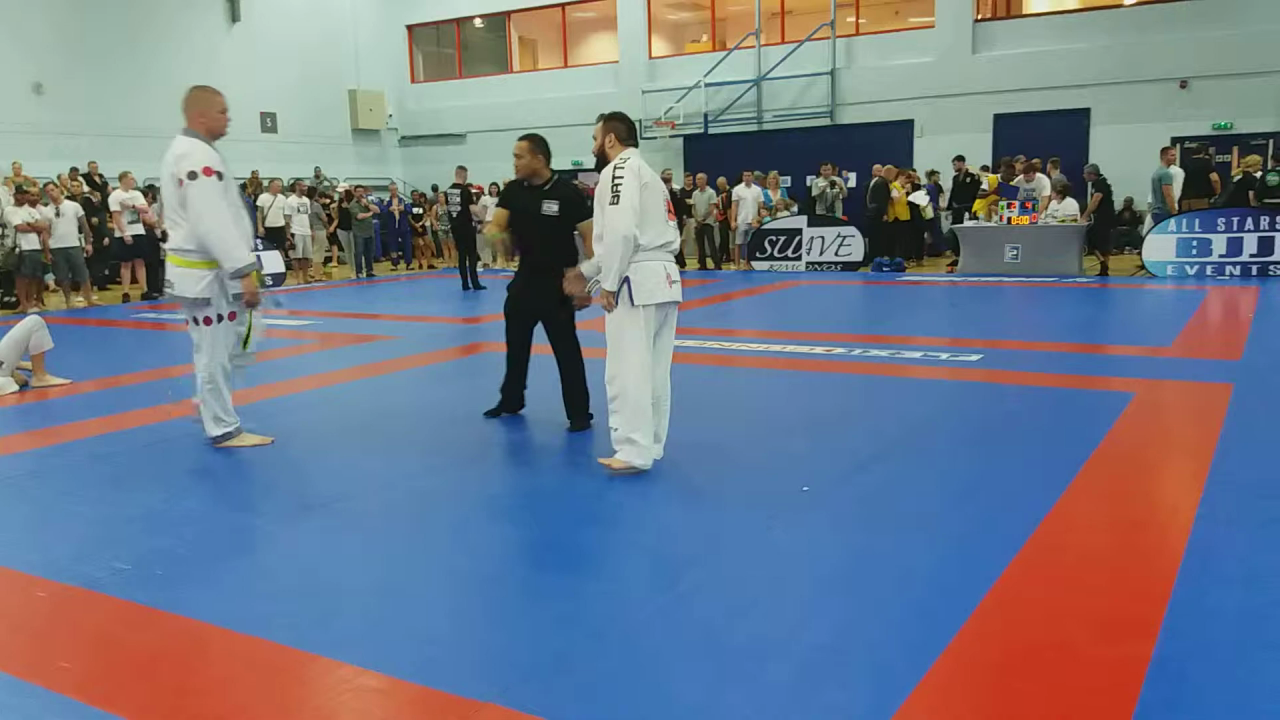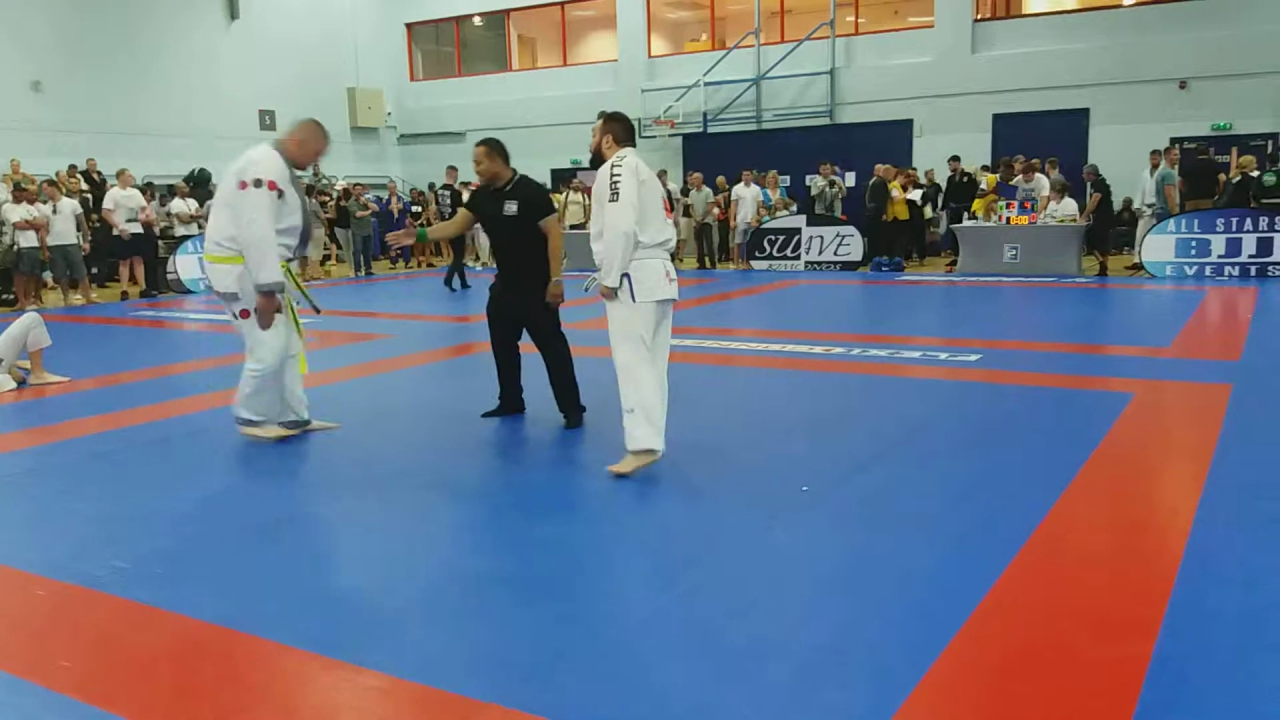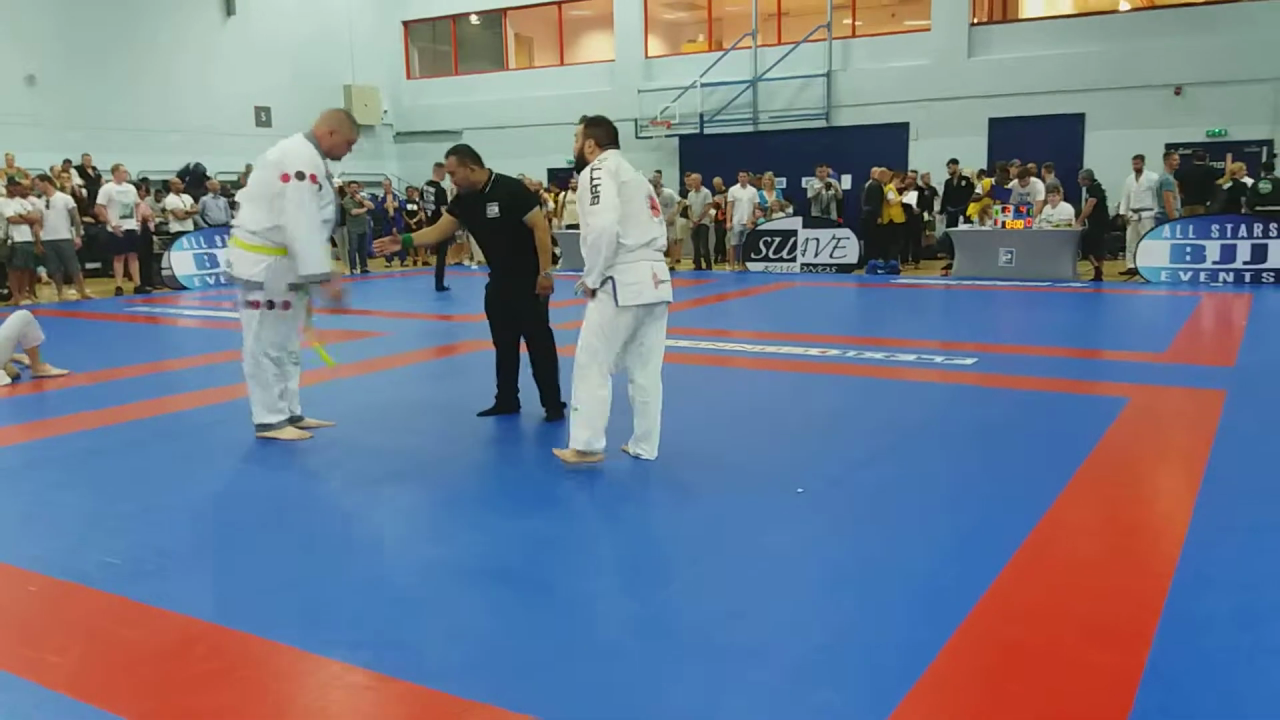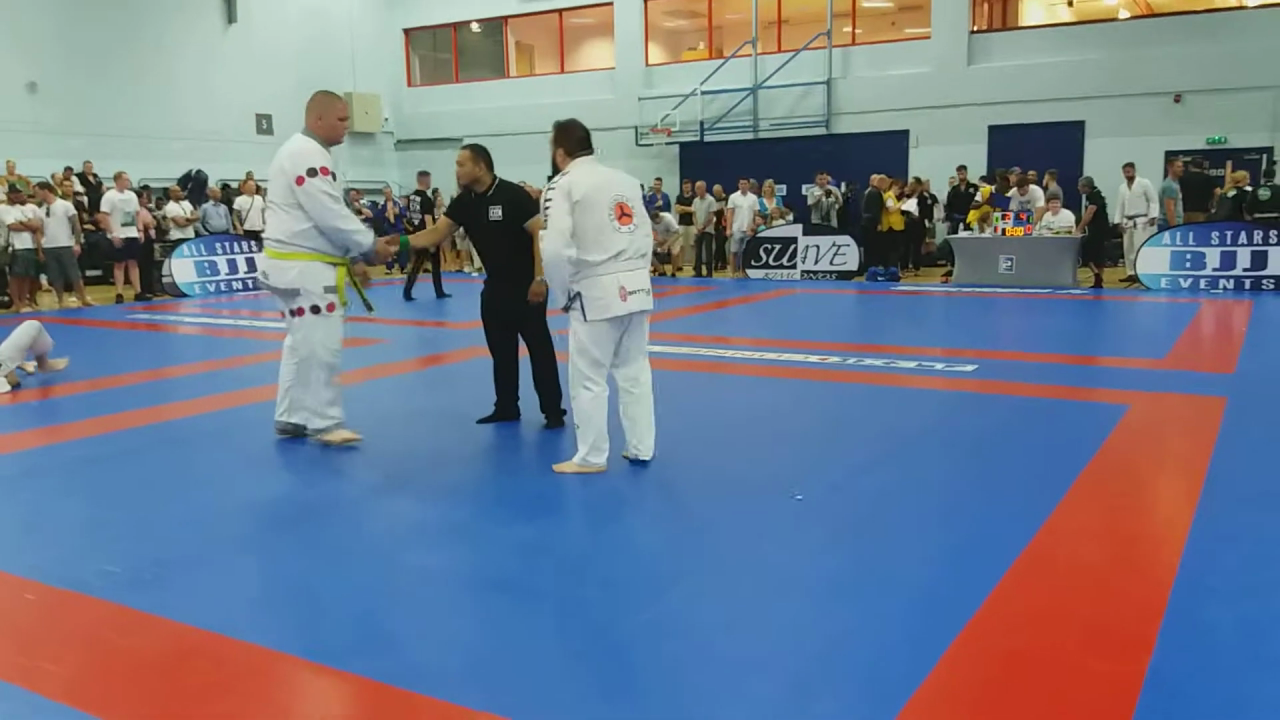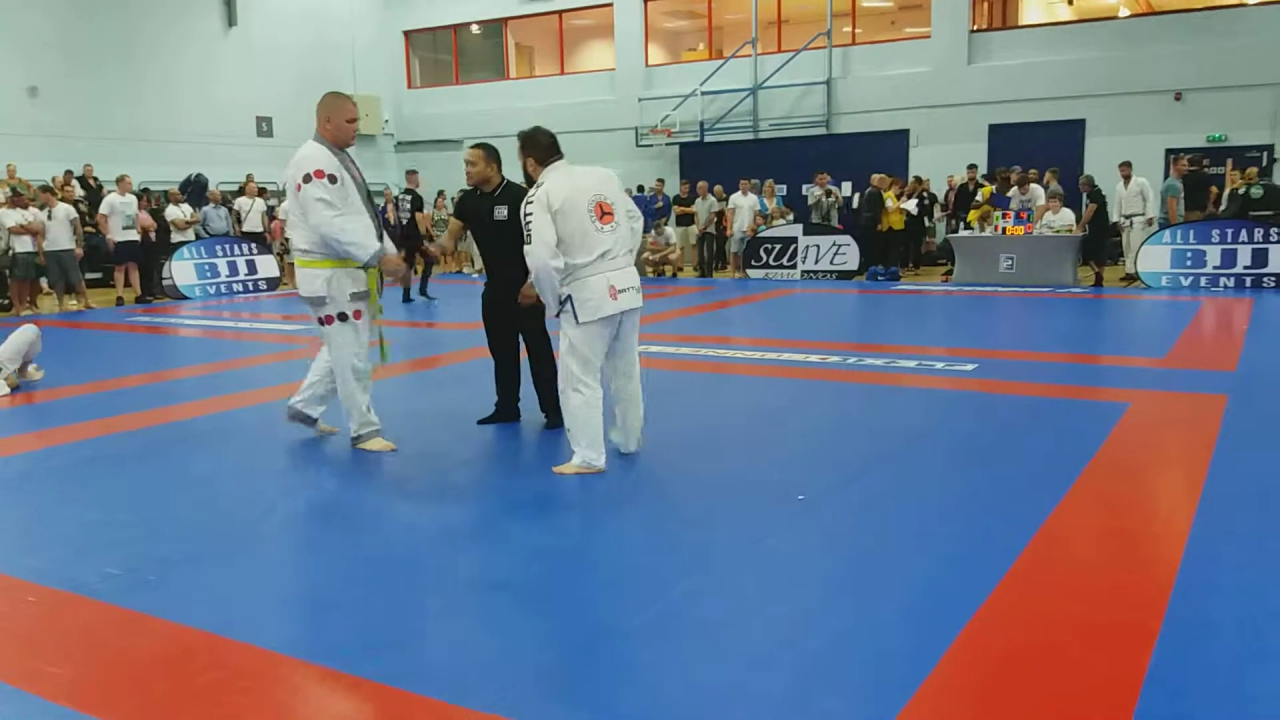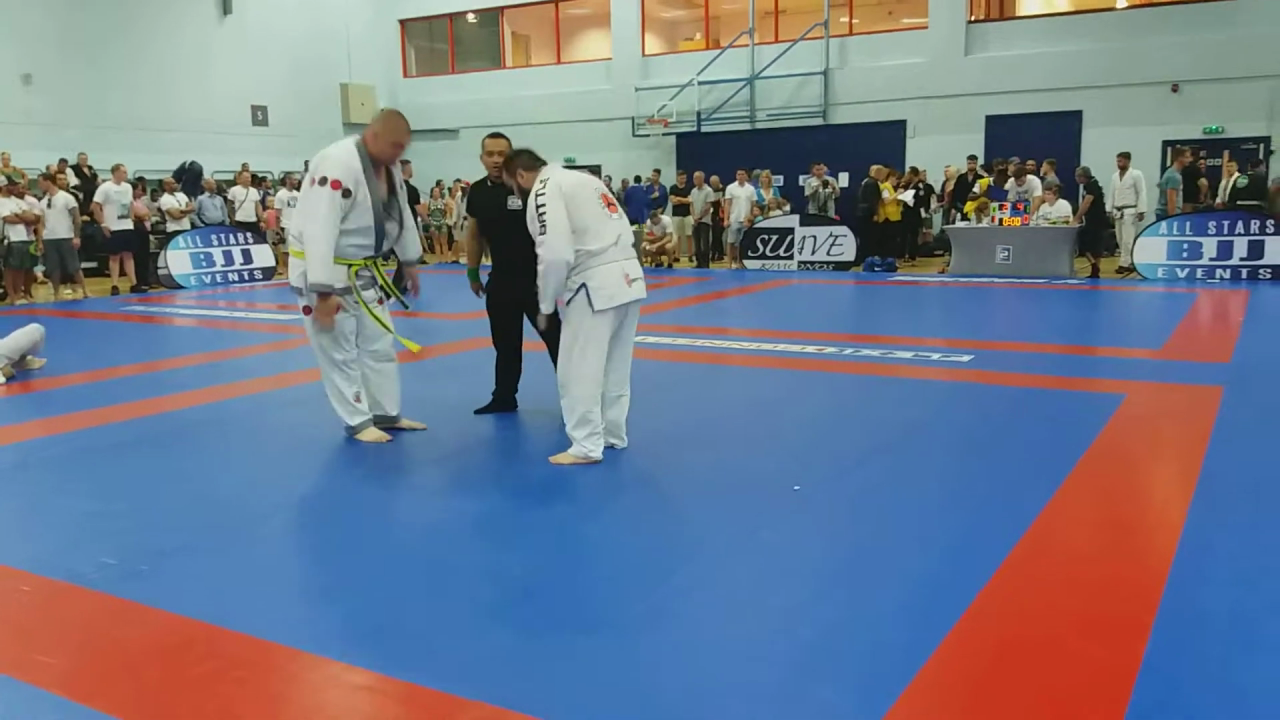
dt=0.3s
person 1, frame 1
left shoulder: (621, 168)
right shoulder: (645, 172)
left elbow: (621, 231)
left wrist: (609, 283)
right wrist: (587, 272)
left hip: (637, 282)
right hip: (664, 278)
left knee: (627, 368)
right knee: (654, 368)
left ankle: (634, 451)
right ankle: (651, 443)
person 1, frame 2
left shoulder: (617, 167)
right shoulder: (641, 170)
left elbow: (620, 226)
left wrist: (608, 277)
left hip: (635, 278)
right hip: (660, 274)
left knee: (632, 362)
right knee: (651, 363)
left ankle: (642, 443)
right ankle: (650, 442)
person 1, frame 3
left shoulder: (599, 170)
right shoulder: (633, 175)
left elbow: (604, 227)
left wrist: (591, 278)
left hip: (622, 282)
right hip: (655, 278)
left knee: (593, 363)
right knee: (645, 369)
left ankle: (586, 445)
right ankle: (644, 444)
person 1, frame 4
left shoulder: (561, 186)
right shoulder: (625, 180)
left elbow: (554, 250)
right elbow: (646, 234)
left wrist: (563, 295)
left hip: (596, 292)
right hip: (637, 285)
left knee: (588, 378)
right knee: (634, 371)
left ankle: (592, 457)
right ankle: (641, 446)
person 1, frame 5
left shoulder: (539, 196)
right shoulder: (604, 176)
left elbow: (542, 261)
right elbow: (634, 222)
left wrist: (554, 303)
left hip: (587, 294)
right hip: (626, 284)
left knee: (580, 380)
right knee: (624, 368)
left ankle: (589, 458)
right ankle: (628, 438)
person 1, frame 6
left shoulder: (544, 190)
right shoulder: (580, 179)
left elbow: (555, 254)
left wrist: (546, 305)
left hip: (597, 287)
right hip: (628, 278)
left knee: (580, 369)
right knee: (615, 365)
left ankle: (586, 446)
right ankle: (613, 434)
person 2, frame 1
left shoulder: (188, 151)
right shoulder: (198, 156)
right elbow: (213, 224)
left wrist: (239, 268)
right wrist: (243, 271)
left hip: (211, 269)
right hip: (206, 273)
left knee: (235, 341)
right knee: (216, 353)
left ankle: (210, 405)
right ankle: (223, 429)
person 2, frame 2
left shoulder: (277, 167)
right shoulder: (266, 168)
right elbow: (257, 232)
left wrist: (273, 282)
right wrist: (266, 287)
left hip: (258, 267)
right hip: (242, 271)
left knee: (286, 345)
right knee: (270, 348)
left ankle: (294, 416)
right ankle: (251, 414)
person 2, frame 3
left shoulder: (305, 156)
right shoulder: (302, 159)
right elbow: (301, 225)
left wrist: (314, 273)
right wrist: (324, 276)
left hip: (278, 260)
right hip: (264, 262)
left knee: (286, 342)
right knee: (267, 344)
left ankle: (287, 413)
right ankle: (269, 419)
person 2, frame 4
left shoulder: (310, 152)
right shoulder: (307, 154)
left elbow: (330, 215)
right elbow: (331, 216)
left wrist: (353, 259)
right wrist: (372, 246)
left hip: (310, 266)
right hip: (302, 268)
left knee: (304, 346)
right knee: (322, 346)
left ankle: (290, 418)
right ankle: (326, 422)
person 2, frame 5
left shoulder: (338, 157)
right shoulder: (313, 161)
left elbow: (358, 215)
right elbow: (330, 224)
left wrist: (387, 252)
right wrist: (379, 255)
left hip: (348, 271)
right hip: (332, 275)
left knee: (341, 349)
right knee: (351, 355)
left ankle: (304, 406)
right ankle: (364, 430)
person 2, frame 6
left shoulder: (389, 167)
right shoulder: (337, 164)
left elbow: (400, 217)
right elbow: (320, 231)
left wrist: (410, 264)
right wrist: (324, 290)
left hip: (365, 269)
right hip: (322, 266)
left knee: (380, 342)
right knee: (337, 349)
left ankle: (387, 413)
right ankle: (358, 420)
person 3, frame 1
left shoulder: (568, 193)
right shoulder: (513, 190)
left elbow: (591, 237)
right elbow: (494, 225)
right wrist: (495, 236)
left hip: (558, 284)
right hip: (525, 280)
left knee: (566, 349)
right knee: (516, 343)
left ankle: (579, 413)
right ankle: (511, 400)
person 3, frame 2
left shoulder: (530, 192)
right shoulder: (482, 194)
left elbow: (554, 235)
right elbow: (455, 225)
left wrist: (555, 280)
right wrist: (419, 235)
left hip: (536, 284)
right hip: (505, 282)
left knee: (551, 344)
right knee: (502, 344)
left ankle: (571, 409)
right ankle: (511, 401)
person 3, frame 3
left shoulder: (511, 190)
right shoulder: (464, 199)
left elbow: (541, 227)
right elbow: (439, 231)
left wrist: (545, 273)
right wrist: (404, 241)
left hip: (529, 278)
right hip: (499, 279)
left knee: (538, 340)
right knee: (504, 343)
left ankle: (553, 403)
right ankle: (507, 400)
person 3, frame 4
left shoulder: (514, 195)
right shoulder: (464, 201)
left elbow: (540, 234)
right elbow: (438, 234)
left wrist: (540, 279)
left hip: (525, 285)
right hip: (495, 286)
left knee: (539, 346)
right knee: (501, 350)
left ankle: (553, 410)
right ankle: (506, 407)
person 3, frame 5
left shoulder: (518, 197)
right shoulder: (468, 200)
right elbow: (451, 235)
left wrist: (534, 282)
right wrist: (441, 245)
left hip: (525, 287)
right hip: (494, 288)
left knee: (538, 348)
right knee: (501, 351)
left ankle: (553, 410)
right ankle: (507, 407)
person 3, frame 6
right shoulder: (477, 192)
right elbow: (473, 234)
right wrist: (472, 271)
left hip: (535, 278)
right hip: (501, 278)
left knee: (555, 337)
right knee: (504, 342)
right ankle: (504, 398)
